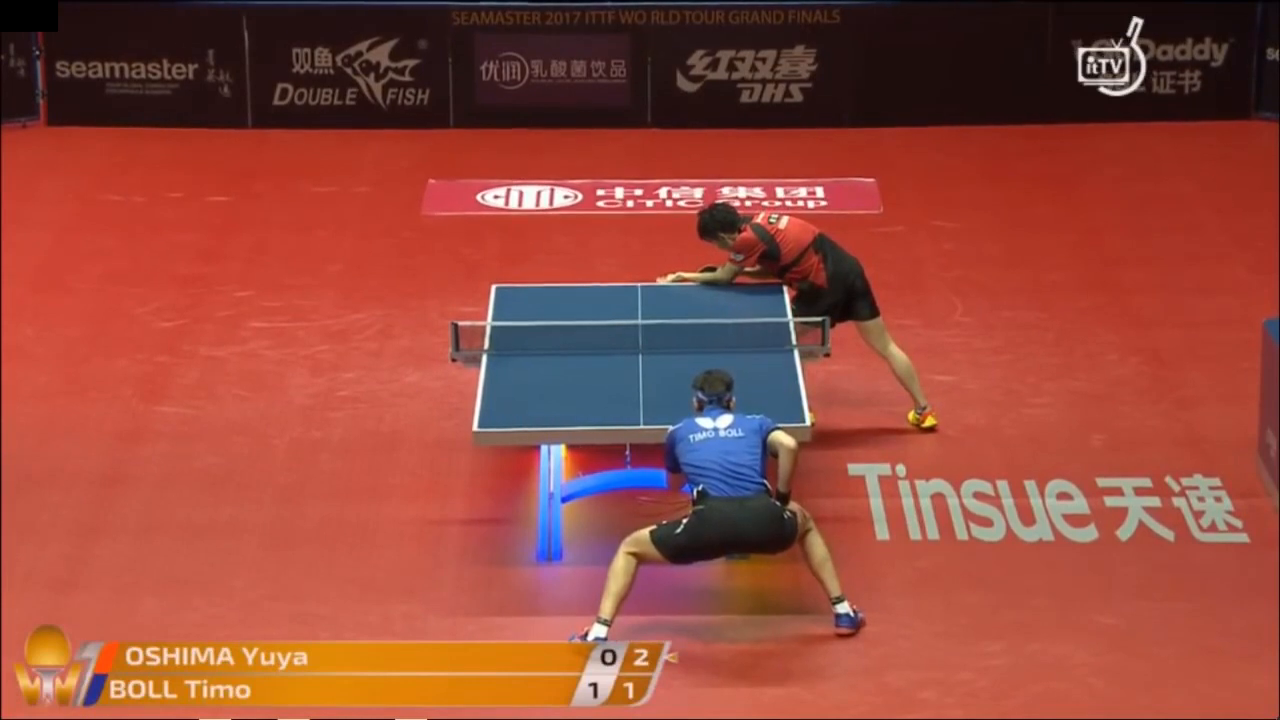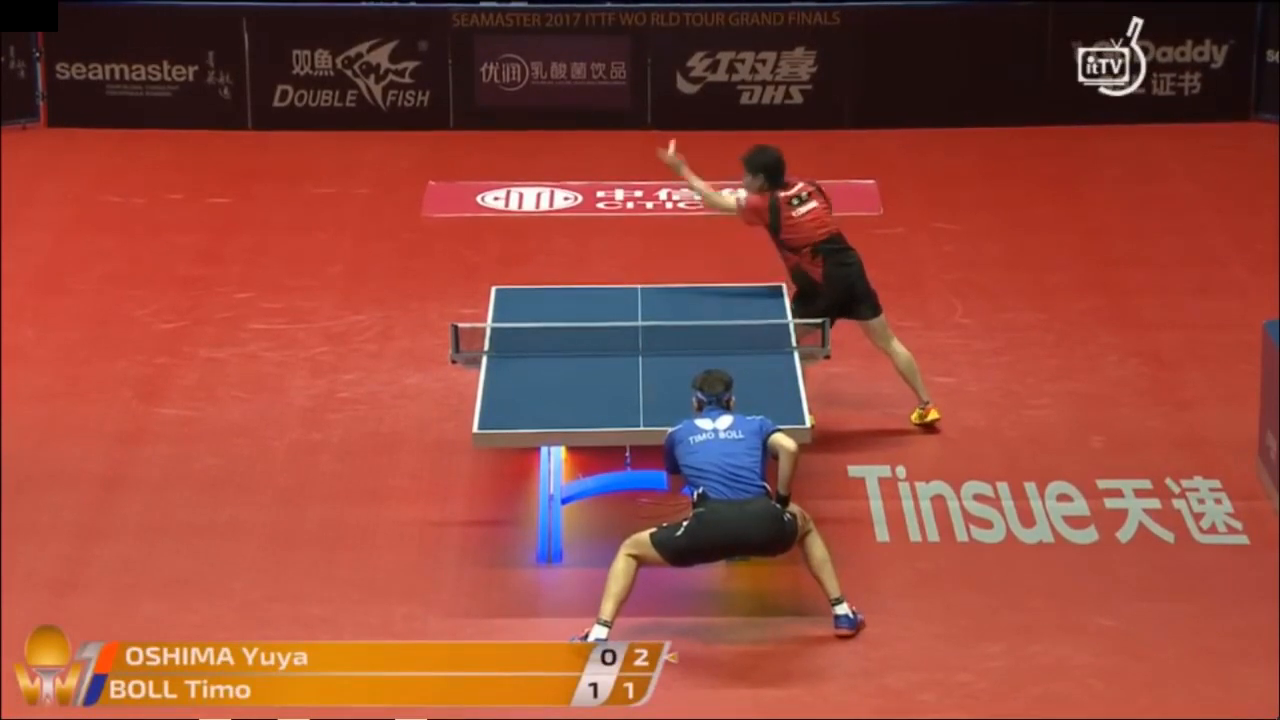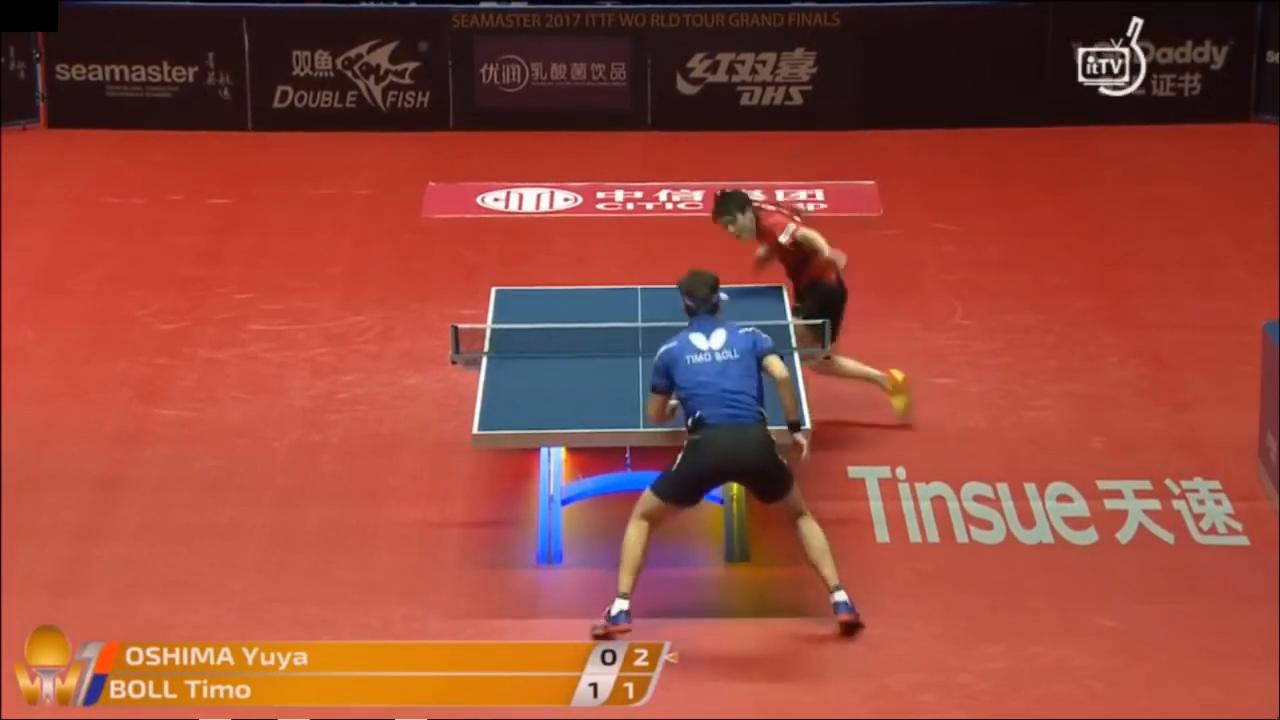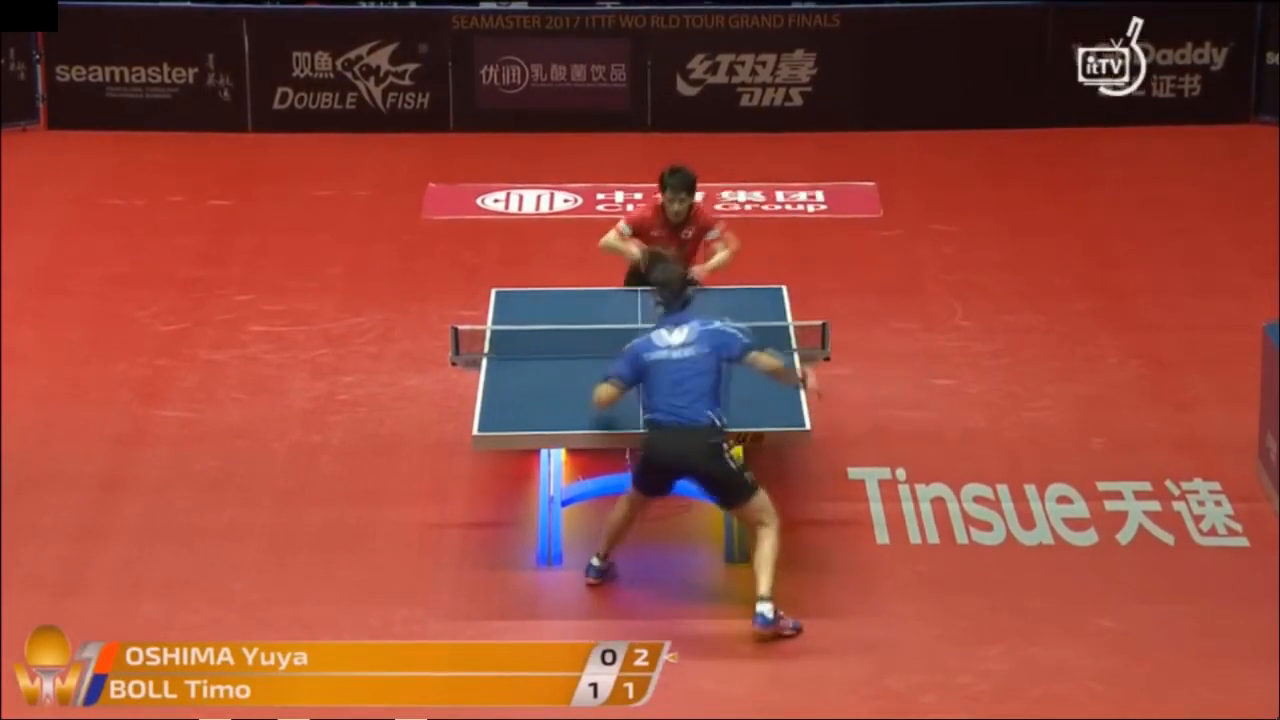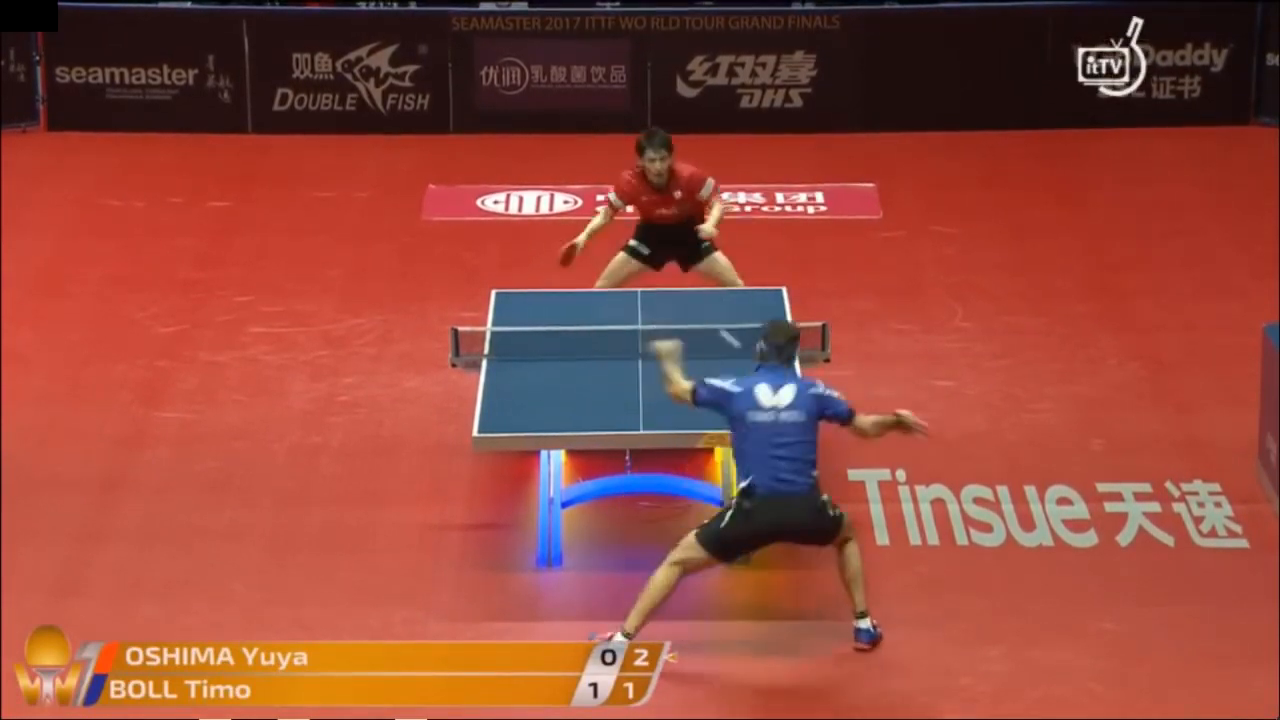
dt=1s
person 1, frame 1
left shoulder: (679, 432)
right shoulder: (756, 423)
right elbow: (788, 445)
right wrist: (782, 498)
left hip: (710, 523)
right hip: (763, 520)
left knee: (629, 548)
right knee: (804, 523)
left ankle: (598, 635)
right ankle: (843, 614)
person 1, frame 2
left shoulder: (678, 434)
right shoulder: (756, 424)
right elbow: (789, 448)
right wrist: (782, 500)
left hip: (709, 526)
right hip: (763, 523)
left knee: (630, 550)
right knee: (804, 525)
left ankle: (599, 636)
right ankle: (842, 615)
person 1, frame 3
left shoulder: (671, 350)
right shoulder: (750, 336)
left elbow: (656, 415)
right elbow: (782, 375)
right wrist: (795, 428)
left hip: (704, 447)
right hip: (755, 443)
left knee: (642, 517)
right knee: (800, 515)
left ankle: (619, 610)
right ankle: (841, 601)
person 1, frame 4
left shoulder: (640, 346)
right shoulder: (716, 330)
left elbow: (601, 400)
right elbow: (767, 364)
left wrist: (607, 384)
right wrist: (800, 377)
left hip: (659, 444)
right hip: (704, 443)
left knee: (633, 500)
right knee: (767, 520)
left ankle: (598, 565)
right ankle: (765, 611)
person 1, frame 5
left shoulder: (733, 391)
right shoulder: (813, 392)
left elbow: (678, 390)
right elbow: (867, 427)
left wrist: (668, 358)
right wrist: (898, 420)
left hip: (753, 511)
right hip: (806, 510)
left knee: (677, 561)
right knee: (846, 535)
left ankle: (623, 638)
right ankle: (863, 626)
person 2, frame 1
left shoulder: (748, 239)
right shoulder: (762, 220)
left elbow: (724, 278)
left wrist: (681, 277)
right wrist: (745, 270)
left hip: (826, 285)
right hip: (849, 268)
right knee: (885, 346)
right ankle: (923, 410)
person 2, frame 2
left shoulder: (765, 205)
right shoulder: (810, 189)
left elbow: (717, 202)
left wrist: (682, 170)
left hip: (821, 283)
right hip: (851, 268)
right knee: (887, 342)
right ankle: (925, 406)
person 2, frame 3
left shoulder: (771, 223)
right shoulder: (765, 214)
left elbow: (807, 235)
left wrist: (827, 252)
right wrist: (764, 254)
left hip: (824, 288)
right hip: (818, 287)
right knee: (819, 362)
right ankle: (888, 380)
person 2, frame 4
left shoulder: (702, 217)
right shoulder: (646, 215)
left elbow: (726, 251)
right elbow: (605, 242)
left wrist: (707, 267)
right wrist: (628, 248)
right hip: (645, 277)
person 2, frame 5
left shoulder: (689, 176)
right shoulder: (630, 181)
left elbow: (717, 203)
right elbow: (606, 213)
left wrist: (710, 224)
right wrist: (584, 236)
left hip: (689, 233)
right hip: (650, 233)
left knee: (734, 286)
right knee: (602, 288)
